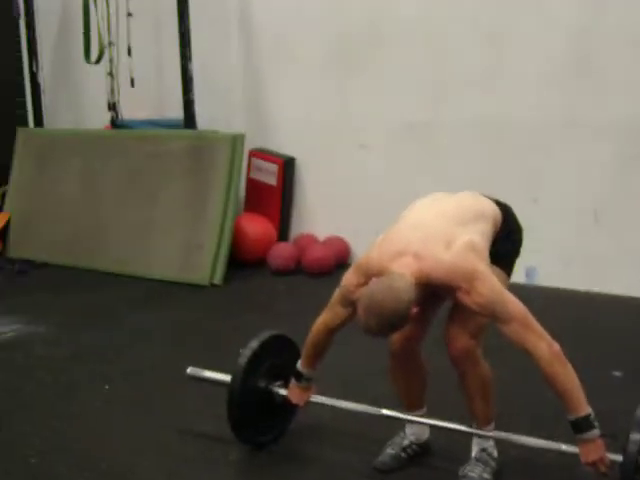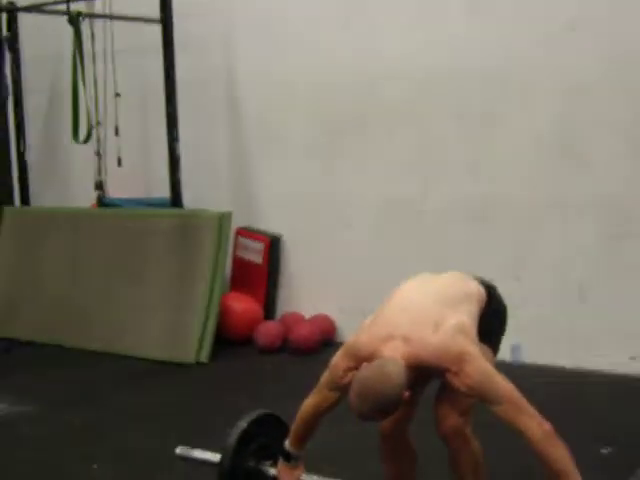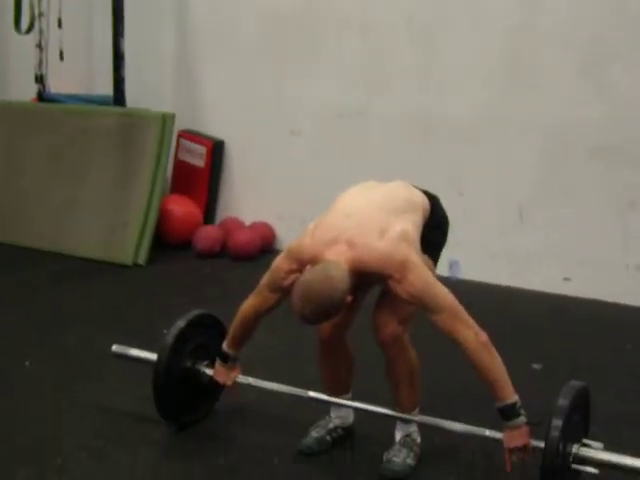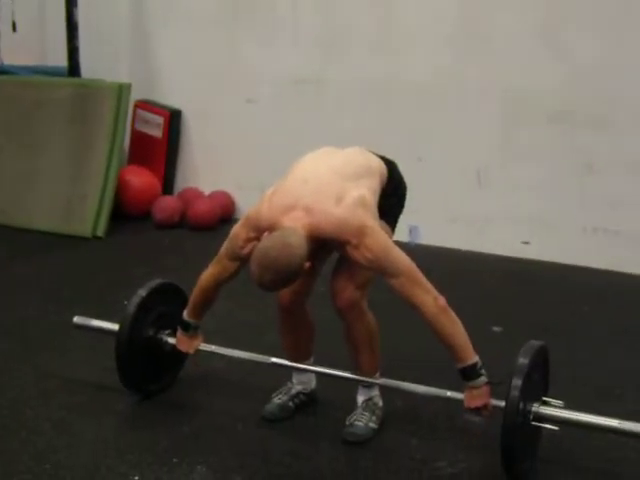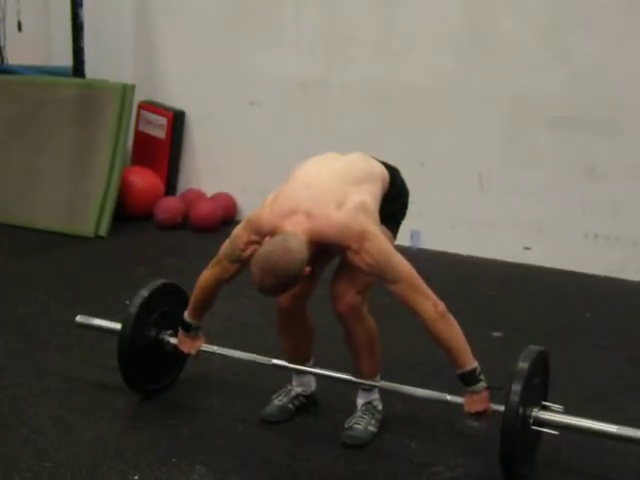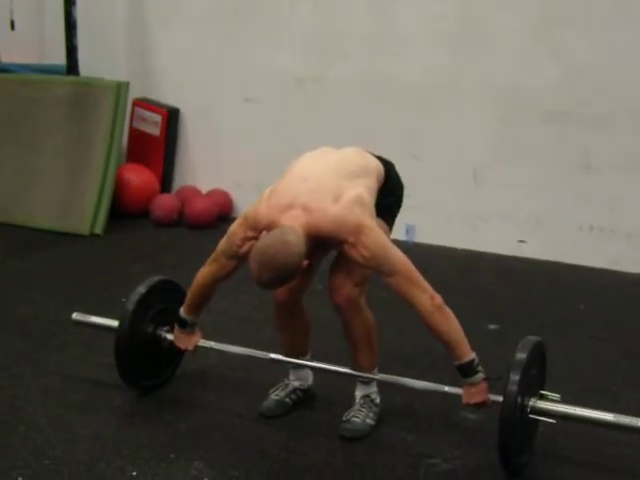
dt=0.5s
person 1, frame 1
left shoulder: (469, 280)
right shoulder: (367, 272)
left elbow: (545, 348)
right elbow: (326, 323)
left wrist: (586, 430)
right wrist: (302, 379)
left knee: (461, 344)
right knee: (401, 345)
left ankle: (485, 445)
right ankle: (415, 433)
person 1, frame 2
left shoulder: (460, 364)
right shoulder: (355, 354)
left elbow: (537, 428)
right elbow: (316, 402)
left knee: (451, 423)
right knee: (391, 428)
person 1, frame 3
left shoulder: (400, 268)
right shoulder: (298, 258)
left elbow: (474, 338)
right elbow: (254, 305)
left wrist: (512, 416)
right wrist: (227, 359)
left knee: (390, 330)
right knee: (329, 332)
left ankle: (408, 432)
right ankle: (340, 417)
person 1, frame 4
left shoulder: (357, 234)
right shoulder: (256, 225)
left elbow: (431, 301)
right elbow: (214, 274)
left wrist: (474, 376)
right wrist: (189, 326)
left knee: (347, 296)
right knee: (288, 299)
left ankle: (370, 396)
right ankle: (302, 383)
person 1, frame 5
left shoulder: (358, 239)
right shoulder: (257, 229)
left elbow: (431, 307)
right elbow: (213, 274)
left wrist: (473, 381)
right wrist: (190, 328)
left knee: (347, 301)
right knee: (288, 302)
left ankle: (369, 400)
right ankle: (301, 385)
person 1, frame 6
left shoulder: (355, 233)
right shoulder: (254, 224)
left elbow: (428, 299)
right elbow: (211, 271)
left wrist: (471, 372)
right wrist: (186, 323)
left knee: (345, 293)
right knee: (284, 295)
left ankle: (368, 392)
right ankle: (299, 379)
